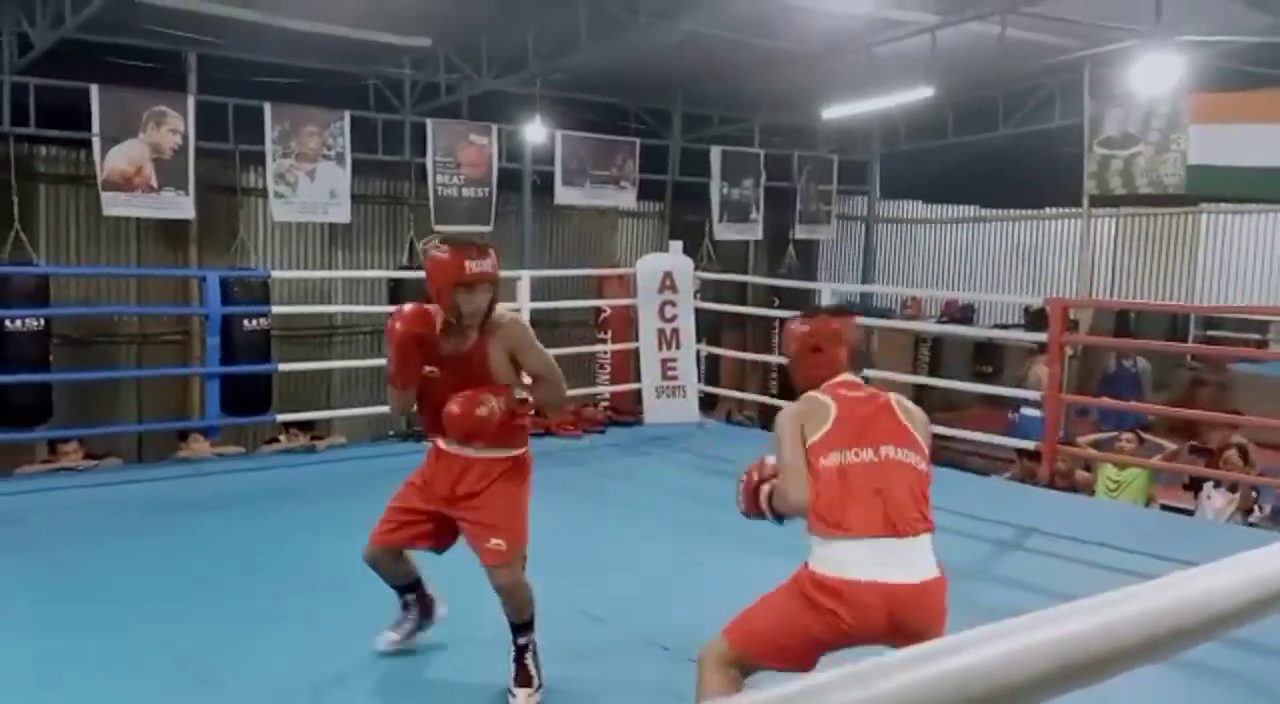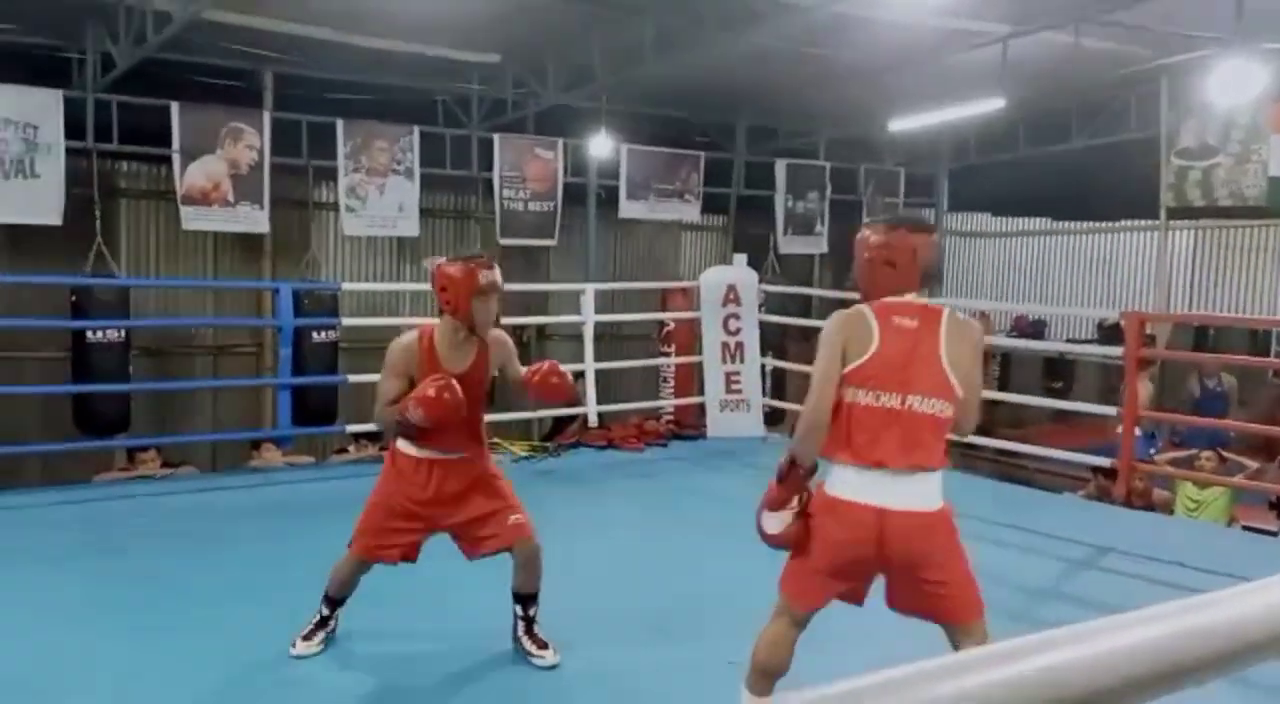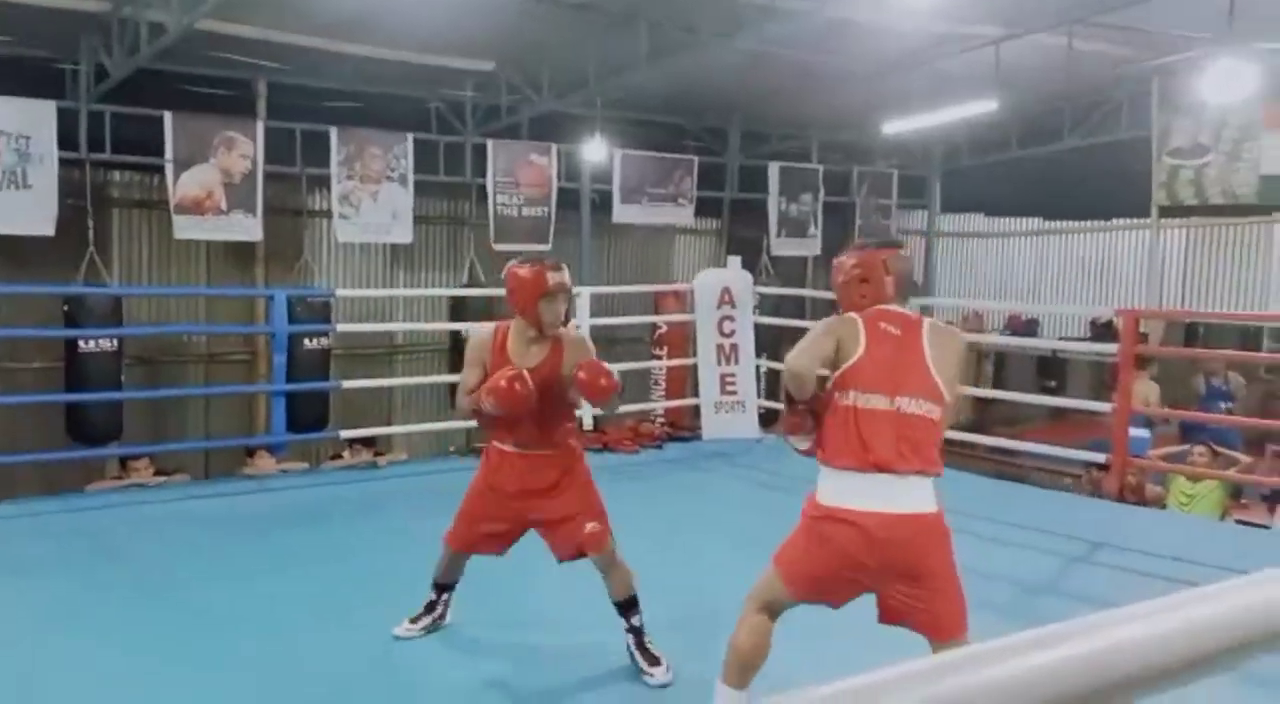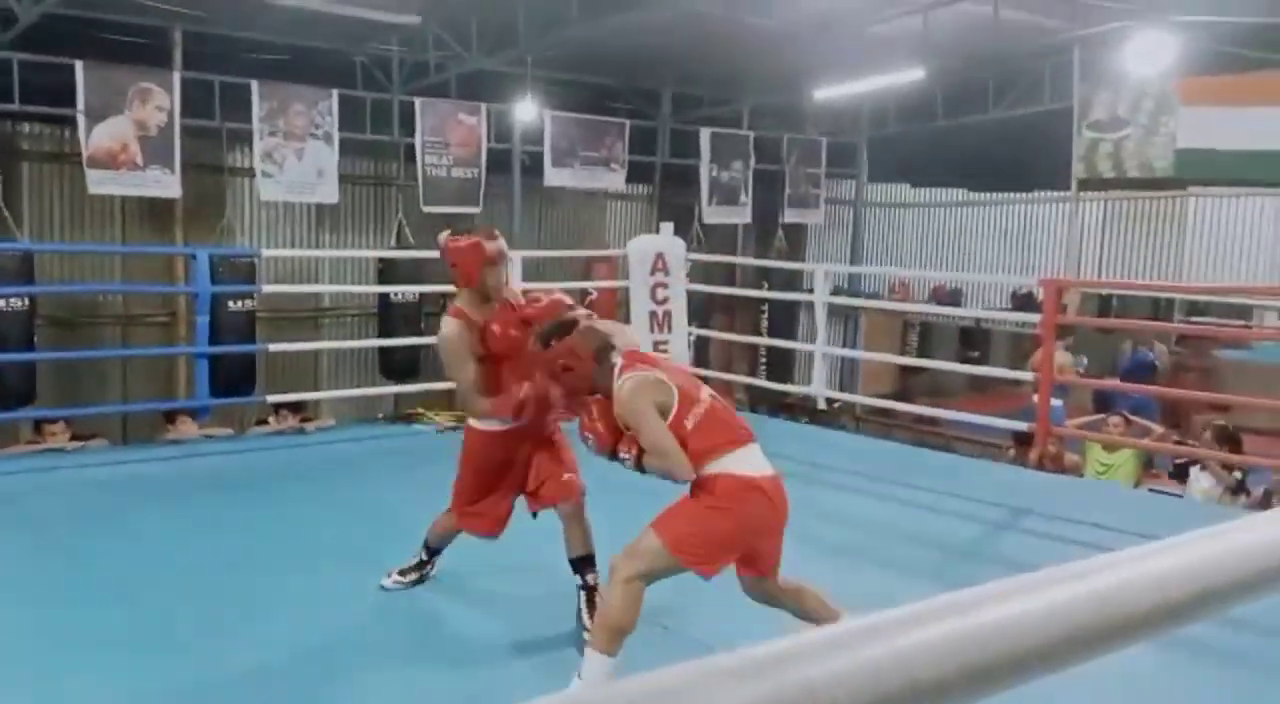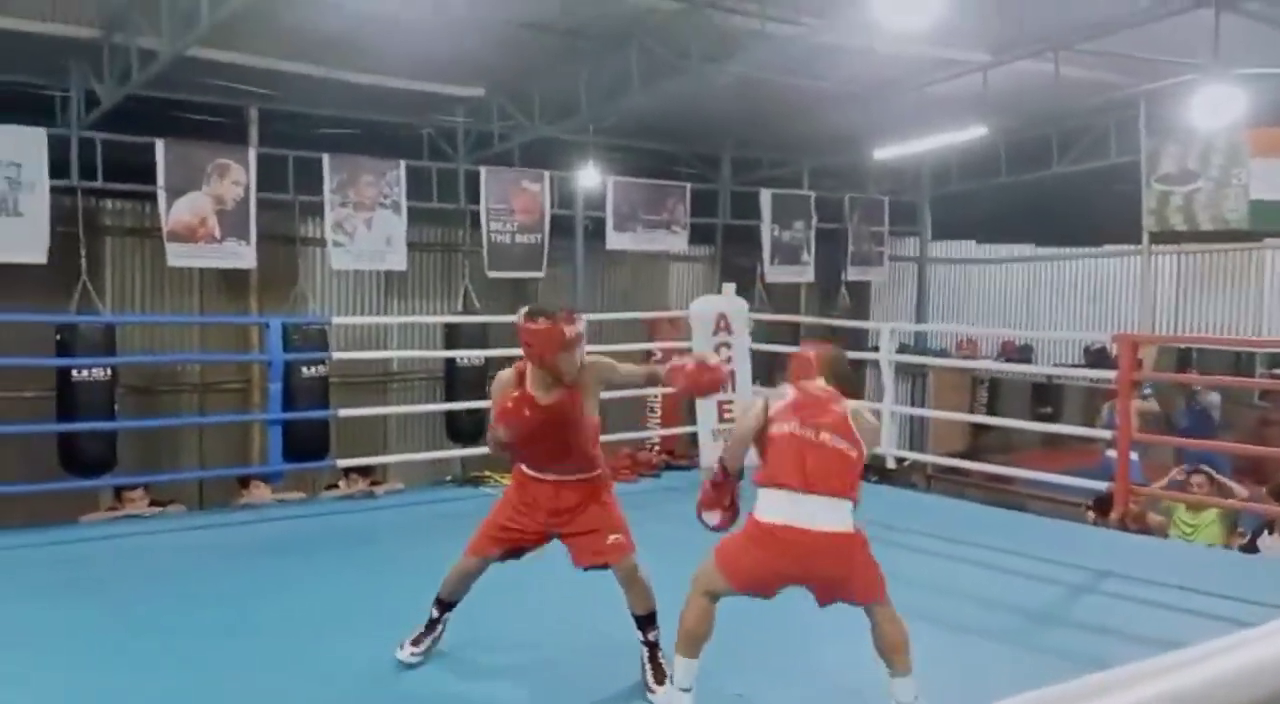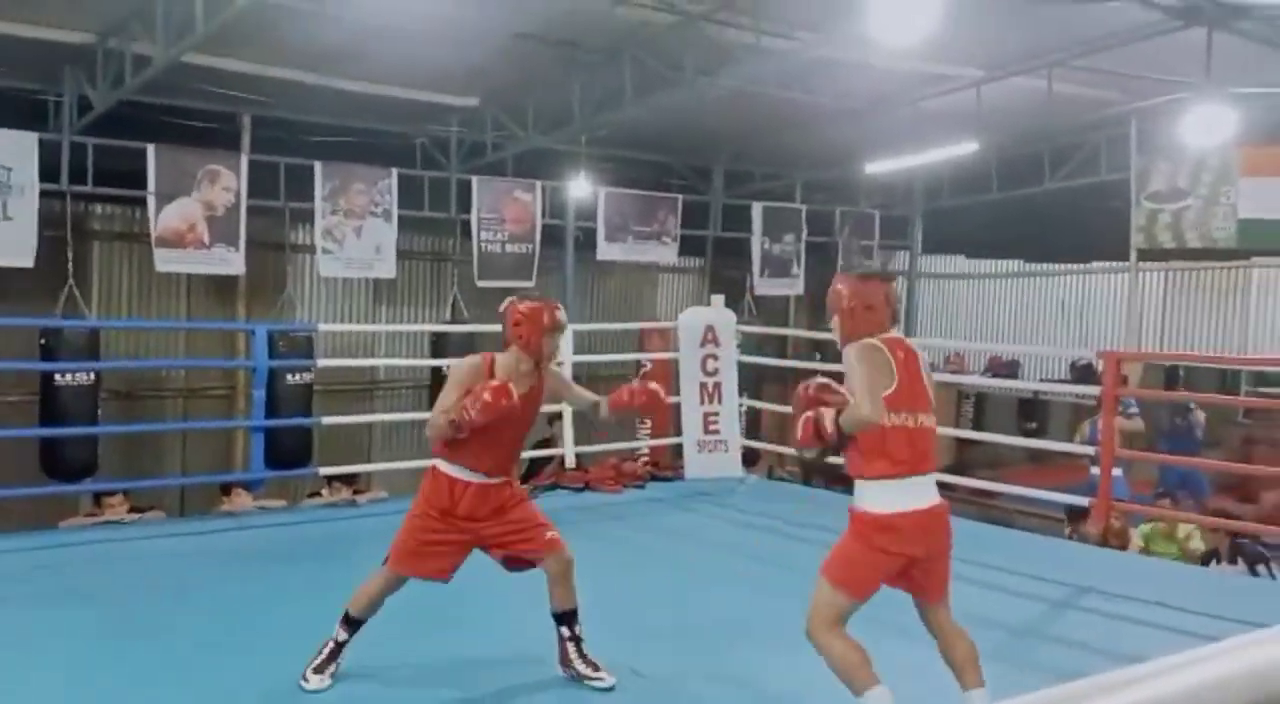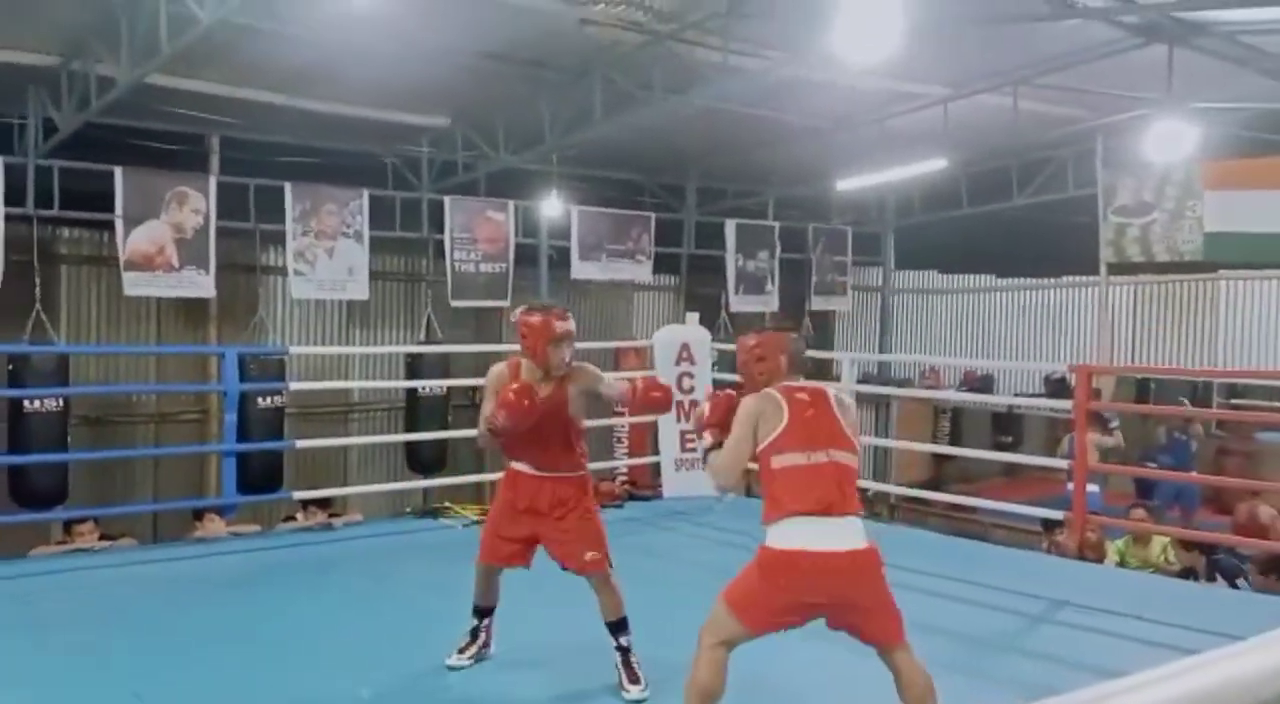
dt=0.5s
person 1, frame 1
left shoulder: (509, 329)
right shoulder: (421, 331)
left elbow: (556, 393)
right elbow: (400, 407)
left wrist: (506, 403)
right wrist: (402, 359)
left hip: (500, 467)
right hip: (444, 461)
left knee: (505, 573)
right knee: (379, 551)
left ankle: (524, 655)
right ankle: (418, 606)
person 1, frame 2
left shoulder: (497, 344)
right shoulder: (408, 348)
left elbow: (520, 380)
right elbow: (384, 416)
left wrist: (543, 386)
right wrist: (414, 411)
left hip: (471, 467)
right hip: (411, 469)
left knee: (525, 545)
right knee: (361, 554)
left ankle: (525, 626)
right ankle: (325, 619)
person 1, frame 3
left shoulder: (574, 343)
right shoulder: (485, 341)
left elbow: (600, 396)
right elbow: (464, 406)
left wrist: (604, 391)
right wrist: (485, 403)
left hip: (558, 466)
right hip: (503, 461)
left knee: (604, 551)
right knee: (456, 544)
left ankle: (637, 638)
right ankle: (437, 606)
person 1, frame 4
left shoulder: (505, 301)
right shoulder: (455, 329)
right elbow: (473, 402)
left wrist: (535, 315)
right wrist: (517, 402)
left hip: (539, 424)
right hip: (492, 436)
left knee: (572, 505)
right knee: (462, 515)
left ankle: (589, 595)
right ankle: (425, 560)
person 1, frame 5
left shoulder: (591, 370)
right shoulder: (508, 382)
left elbow: (641, 374)
right elbow: (496, 446)
left wrist: (679, 374)
right wrist: (503, 435)
left hip: (587, 487)
right hip: (532, 487)
left knee: (628, 569)
right knee: (472, 562)
left ankle: (652, 655)
right ankle: (433, 624)
person 1, frame 6
left shoulder: (548, 377)
right shoulder: (470, 370)
left elbow: (592, 407)
right elbow: (433, 434)
left wrist: (624, 402)
right wrist: (462, 418)
left hip: (501, 492)
right hip: (446, 490)
left knee: (559, 561)
right knee: (393, 575)
left ankle: (571, 652)
right ankle: (337, 646)
person 1, frame 7
left shoulder: (581, 376)
right shoulder: (501, 376)
left elbow: (625, 394)
right elbow: (484, 439)
left wrist: (644, 395)
right wrist: (497, 425)
left hip: (569, 488)
right hip: (519, 483)
left knee: (599, 572)
right knee: (488, 565)
left ankle: (625, 656)
right ankle: (480, 634)
person 2, frame 1
left shoulder: (801, 412)
right shoulder: (911, 413)
left elbow: (795, 498)
left wrist: (767, 497)
left hip: (839, 585)
right hip: (922, 587)
left knee: (719, 661)
person 2, frame 2
left shoulder: (847, 325)
right shoulder: (964, 335)
left elbow: (813, 414)
right elbow: (964, 424)
left wrist: (794, 475)
left hip: (846, 508)
right hip: (921, 514)
left knee: (787, 619)
right knee: (972, 635)
person 2, frame 3
left shoulder: (839, 330)
right shoulder: (949, 342)
left elbow: (796, 367)
right elbow: (934, 422)
left wrist: (801, 406)
left hip: (839, 518)
right hip: (916, 522)
left knee: (760, 607)
right knee: (953, 647)
person 2, frame 4
left shoulder: (629, 393)
right shoulder: (637, 361)
left elbow: (678, 468)
left wrist: (625, 452)
left hip: (733, 491)
right hip: (766, 487)
left knee: (627, 573)
right knee: (764, 585)
left ankle: (588, 689)
person 2, frame 5
left shoulder: (781, 400)
right shoulder: (864, 421)
left elbow: (740, 436)
left wrist: (721, 480)
left hip: (775, 531)
right hip: (839, 537)
left knee: (703, 588)
right knee: (879, 606)
person 2, frame 6
left shoulder: (862, 353)
right shoulder: (913, 358)
left elbow: (869, 417)
left wrist: (828, 422)
right wrist: (840, 398)
left hip: (882, 519)
right hip: (929, 512)
left knee: (822, 623)
right knee: (938, 616)
person 2, frame 7
left shoulder: (757, 406)
right shoulder: (842, 404)
left elbow: (727, 480)
left wrist: (711, 436)
left hip: (789, 558)
right hip: (853, 554)
left knee: (714, 641)
right knee: (897, 651)
